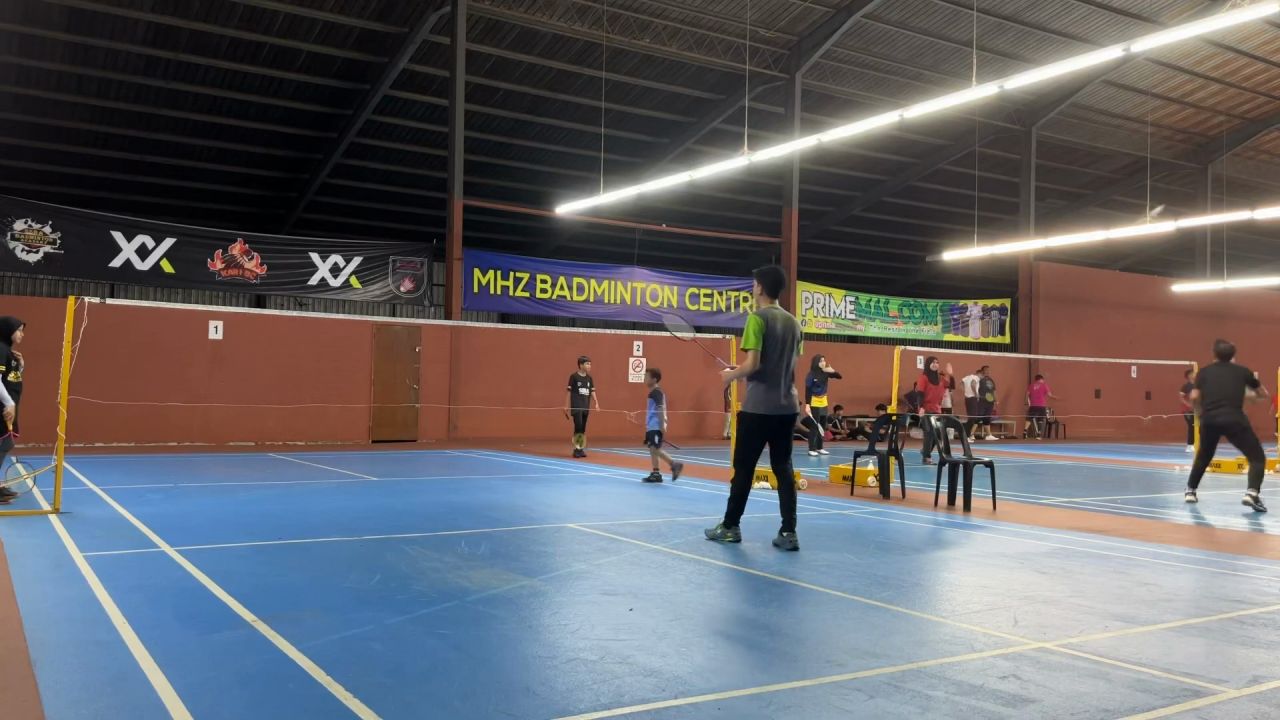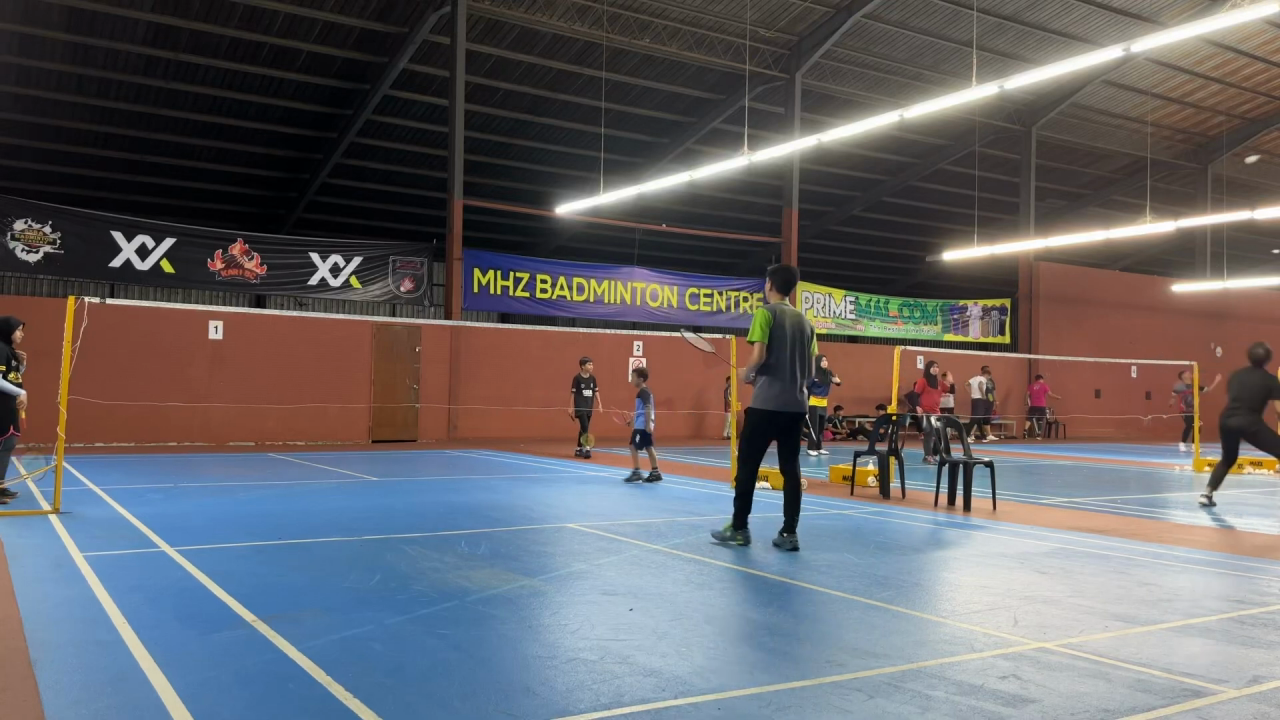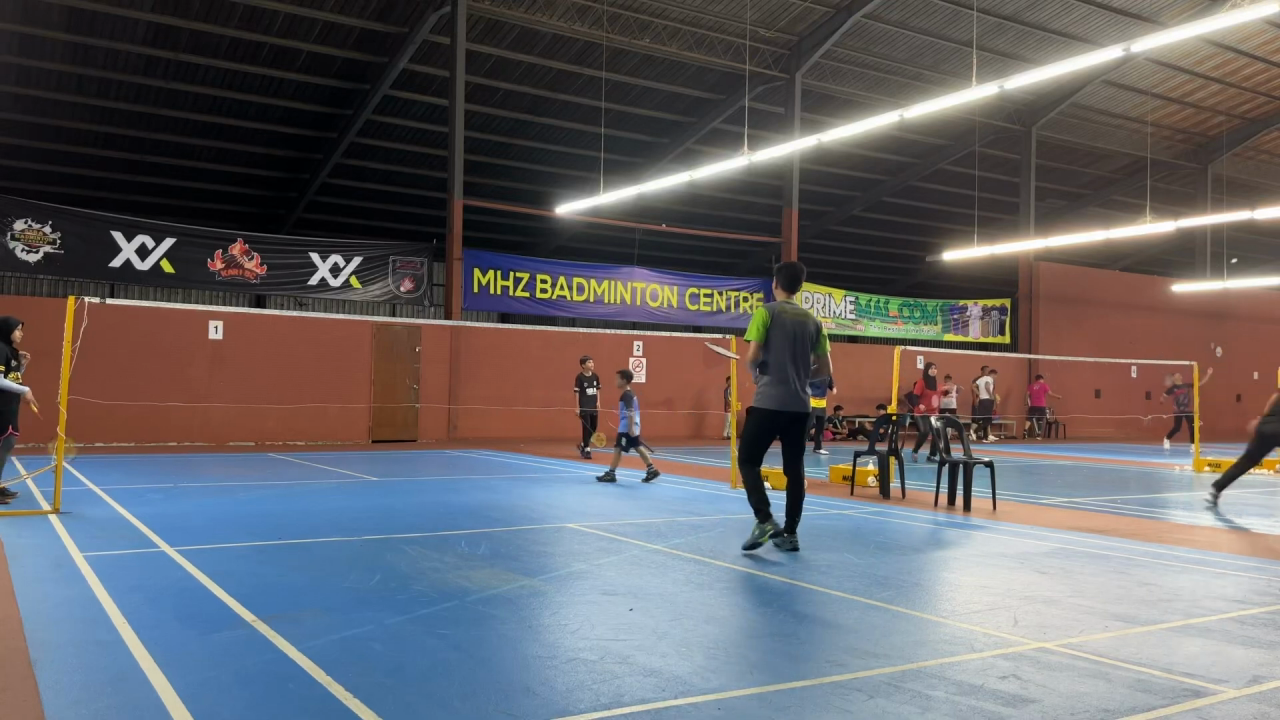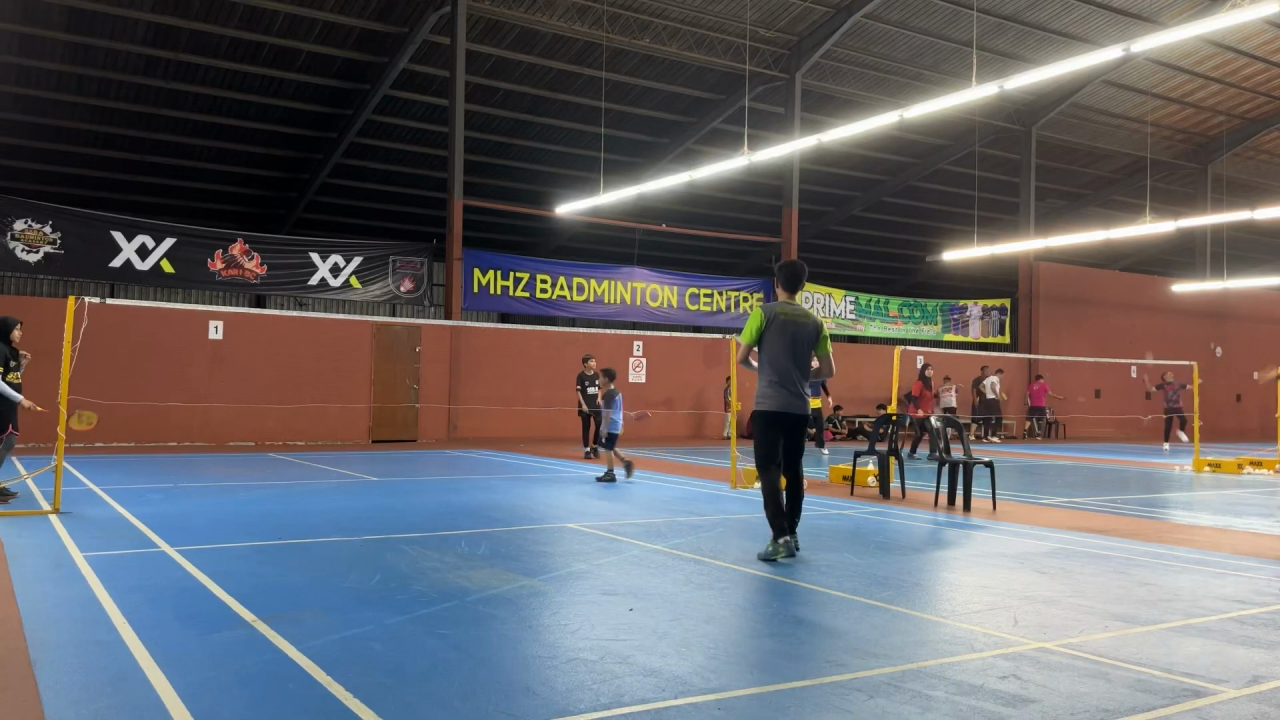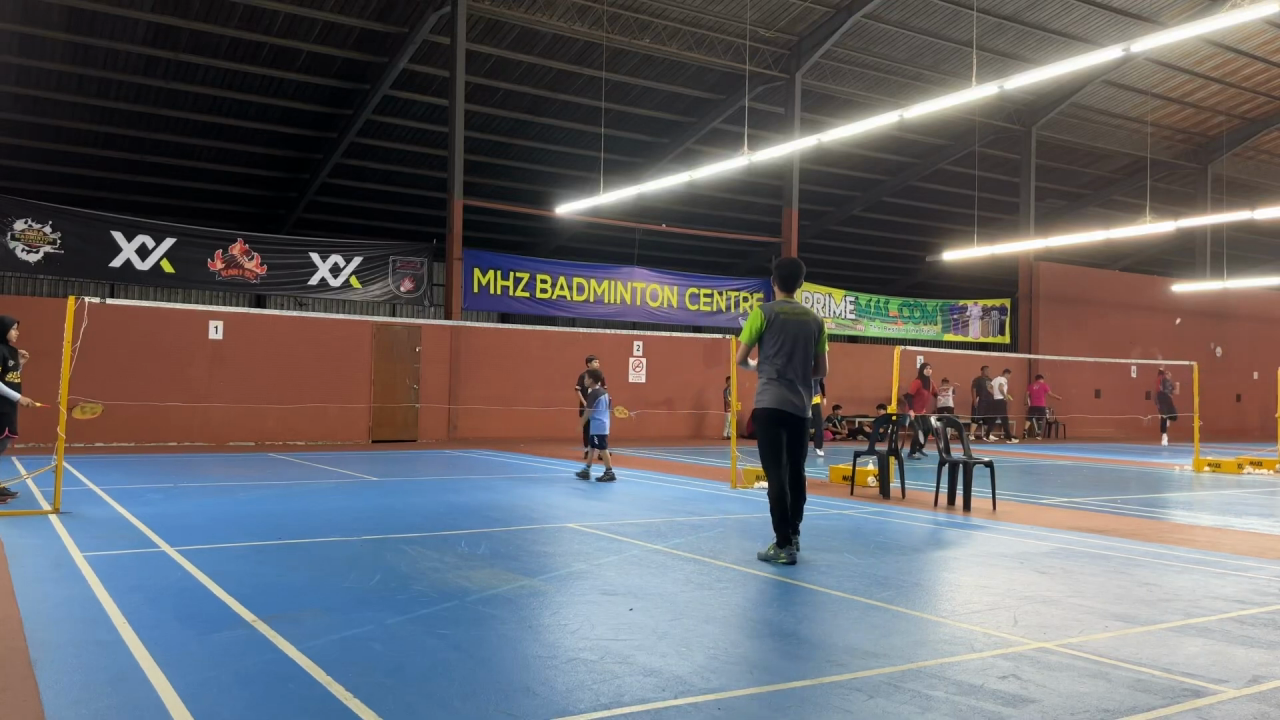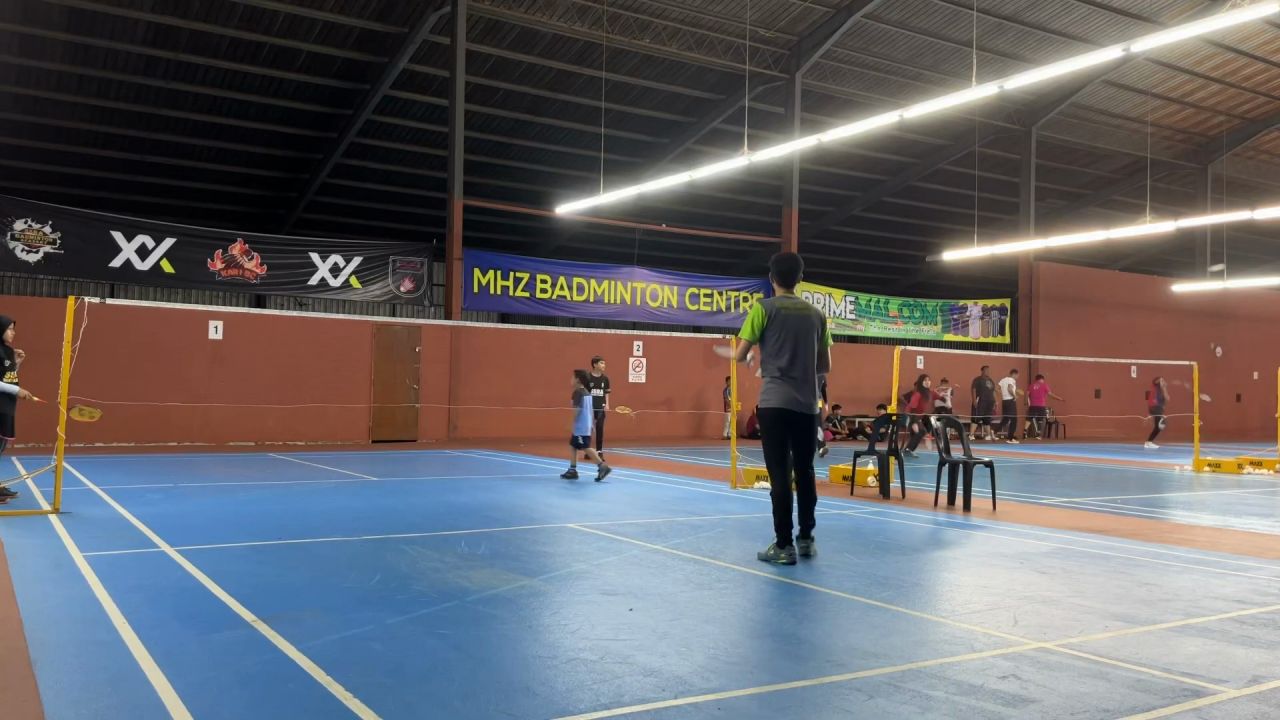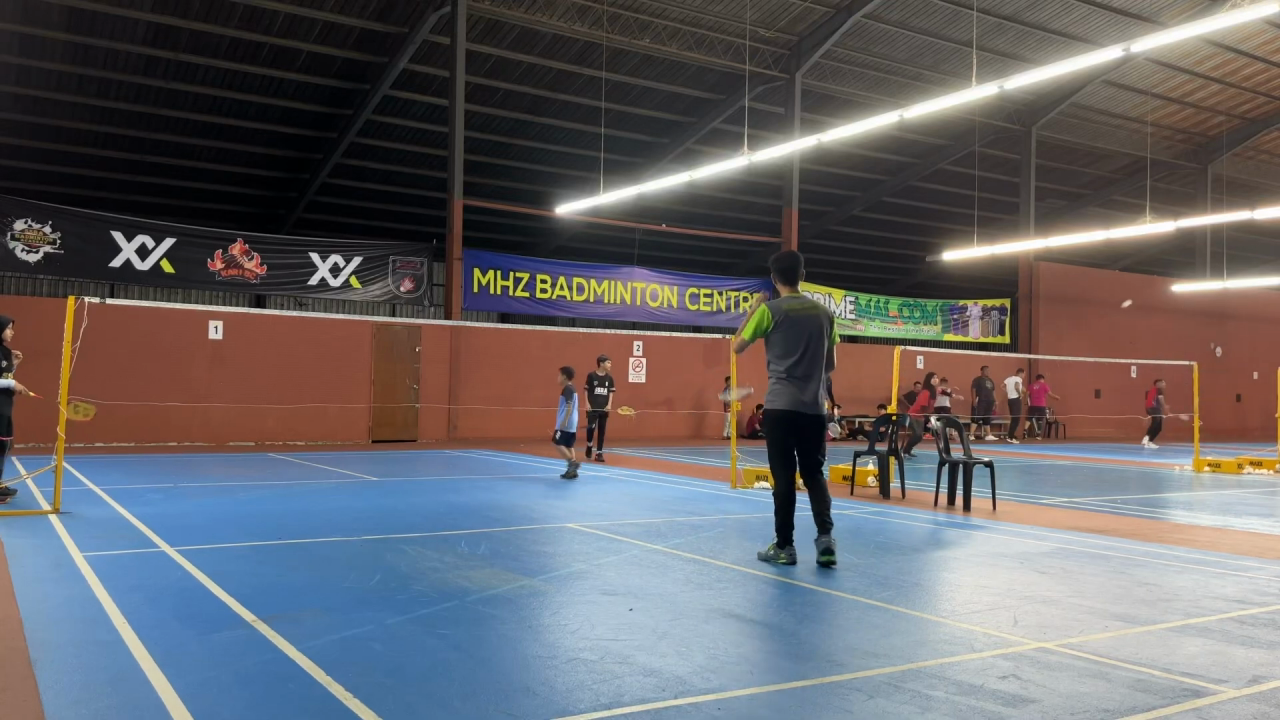
dt=0.2s
person 1, frame 1
left shoulder: (758, 318)
right shoulder: (794, 323)
left elbow: (752, 364)
left wrist: (732, 374)
left hip: (758, 408)
right hip: (787, 408)
left knee: (743, 468)
right knee: (784, 469)
left ankle: (730, 526)
right ankle: (788, 532)
person 1, frame 2
left shoulder: (765, 313)
right shoulder: (805, 322)
left elbow: (757, 358)
right elbow: (809, 372)
left wrist: (746, 375)
left hip: (766, 404)
right hip: (797, 406)
left knee: (747, 466)
right knee: (791, 469)
left ankle: (738, 526)
right ankle: (789, 533)
person 1, frame 3
left shoulder: (766, 312)
right shoulder: (813, 322)
left elbow: (752, 357)
right elbow: (825, 370)
left wrist: (758, 372)
left hip: (767, 403)
right hip: (800, 406)
left knee: (748, 462)
right knee: (794, 469)
left ankle: (765, 521)
right ankle: (789, 533)
person 1, frame 4
left shoulder: (764, 313)
right shoulder: (814, 322)
left elbow: (742, 358)
right elbow: (827, 371)
left hip: (769, 406)
right hip: (799, 408)
left knee: (769, 472)
right knee: (794, 472)
left ankle: (781, 538)
right ankle: (791, 533)
person 1, frame 5
left shoulder: (763, 313)
right shoulder: (814, 320)
left elbow: (741, 359)
right elbow: (821, 370)
left hip: (770, 405)
right hip: (801, 407)
left knee: (776, 474)
right knee: (796, 472)
left ankle: (784, 545)
right ankle: (793, 532)
person 1, frame 6
left shoulder: (764, 309)
right shoulder: (816, 315)
left elbow: (739, 355)
right elbow: (825, 366)
left wrist: (756, 358)
left hip: (775, 404)
right hip: (807, 406)
left knee: (780, 475)
right knee: (805, 471)
left ankle: (784, 546)
right ankle: (806, 536)
person 1, frame 7
left shoulder: (770, 310)
right shoulder: (824, 313)
left elbow: (737, 346)
right elbow: (830, 365)
left wrist: (752, 311)
left hip: (781, 406)
right hip: (814, 408)
left knee: (784, 478)
right knee: (814, 474)
left ankle: (784, 546)
right ankle: (825, 537)
